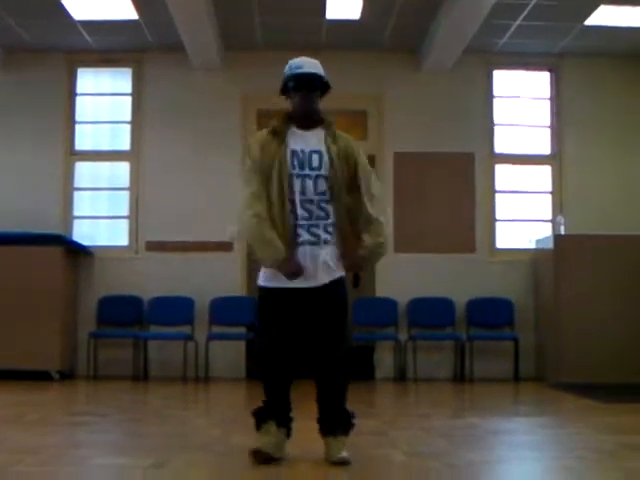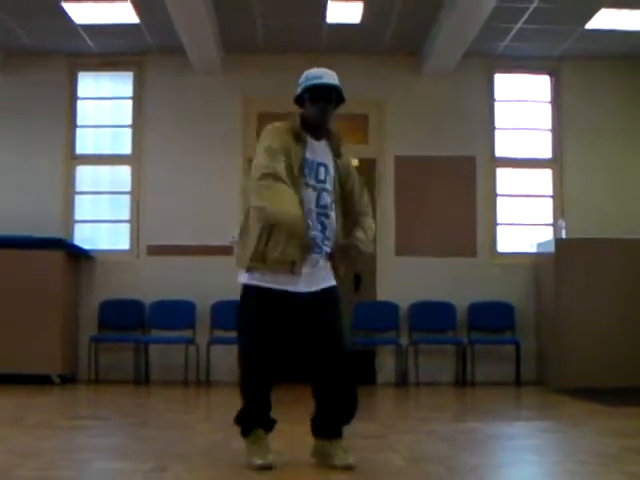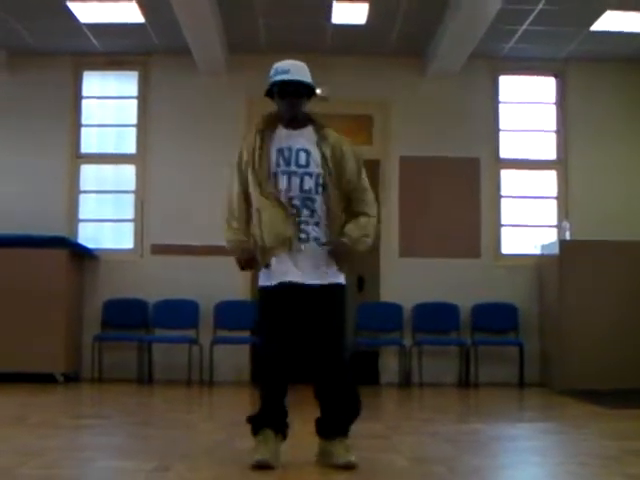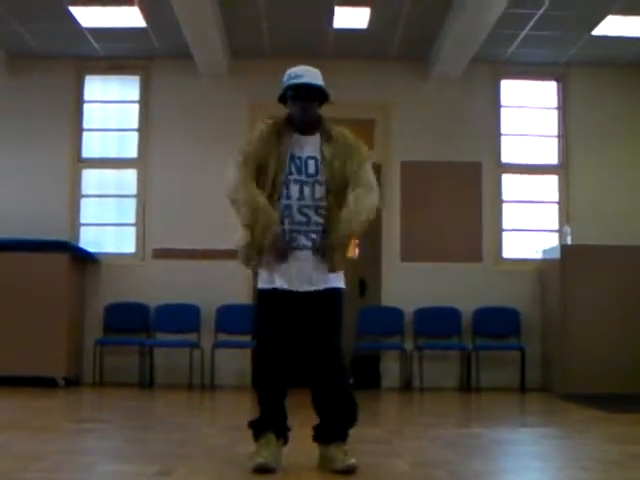
dt=0.3s
person 1, frame 1
left shoulder: (342, 145)
right shoulder: (265, 144)
left elbow: (366, 198)
right elbow: (256, 207)
left wrist: (371, 247)
right wrist: (276, 255)
left hip: (329, 270)
right hip: (279, 273)
left knee: (331, 359)
right knee: (275, 358)
left ankle: (335, 435)
right ankle: (272, 431)
person 1, frame 2
left shoulder: (340, 158)
right shoulder: (277, 138)
left elbow: (359, 214)
right elbow: (264, 186)
left wrist: (355, 240)
right wrist: (293, 218)
left hip: (317, 279)
right hip: (266, 276)
left knee: (333, 363)
right knee: (256, 363)
left ankle: (328, 439)
right ankle: (257, 437)
person 1, frame 3
left shoulder: (333, 144)
right shoulder: (256, 144)
left elbow: (362, 199)
right elbow: (241, 200)
left wrist: (353, 239)
right wrist: (241, 245)
left hip: (326, 270)
right hip: (277, 269)
left knee: (331, 360)
right knee: (273, 359)
left ankle: (333, 438)
right ankle: (269, 435)
person 1, frame 4
left shoulder: (341, 143)
right shoulder: (266, 138)
left elbow: (365, 191)
right elbow: (242, 188)
left wrist: (342, 233)
right wrist: (268, 233)
left hip: (323, 275)
right hip: (275, 274)
left knee: (328, 362)
right knee: (270, 361)
left ankle: (333, 442)
right ankle: (269, 439)
